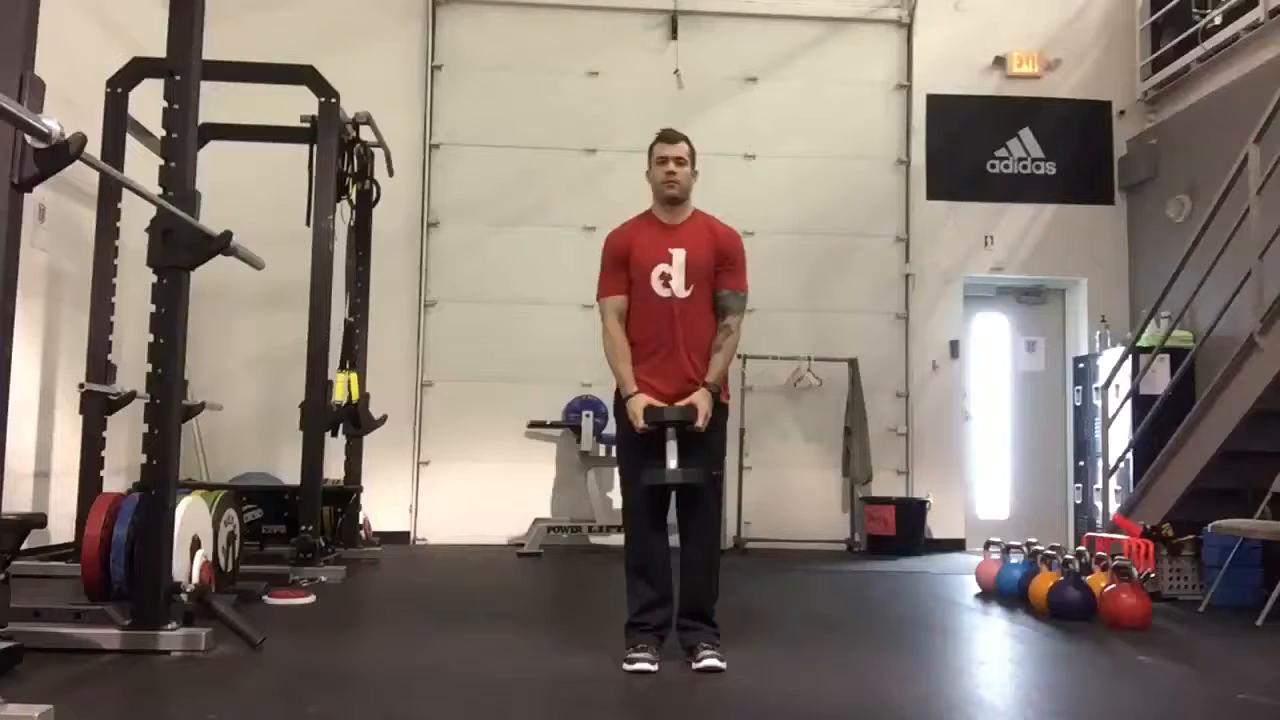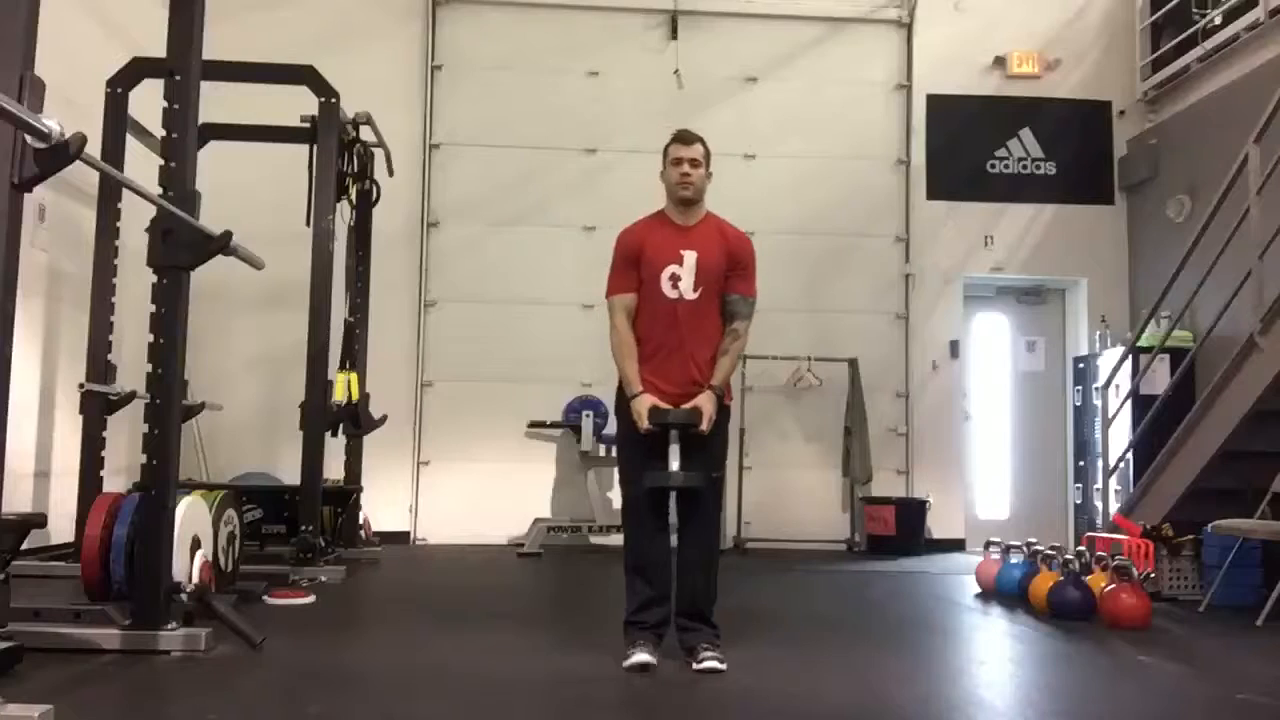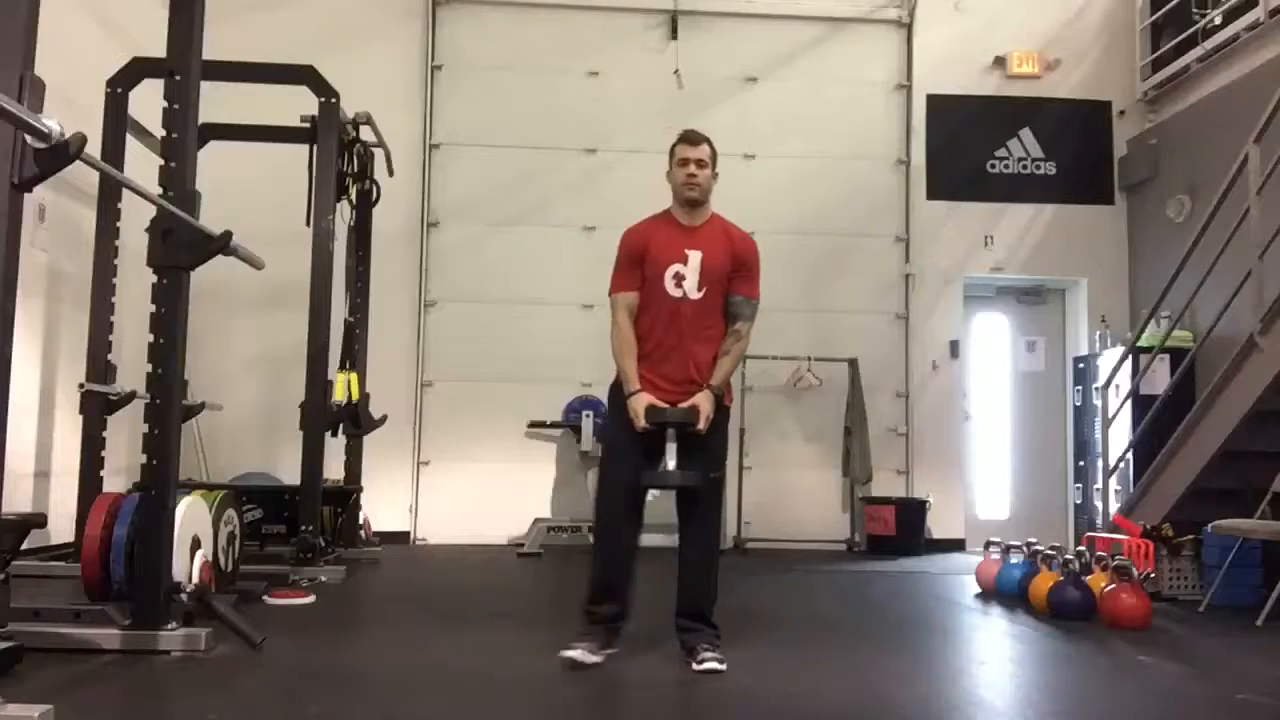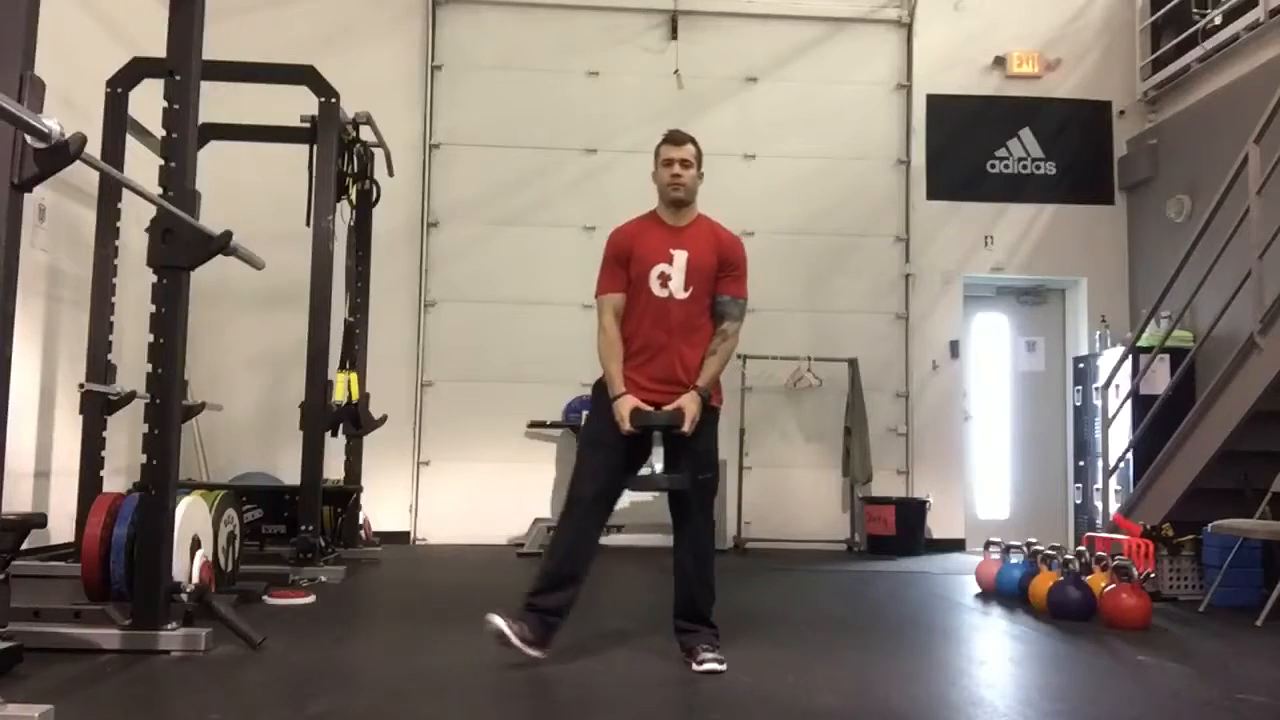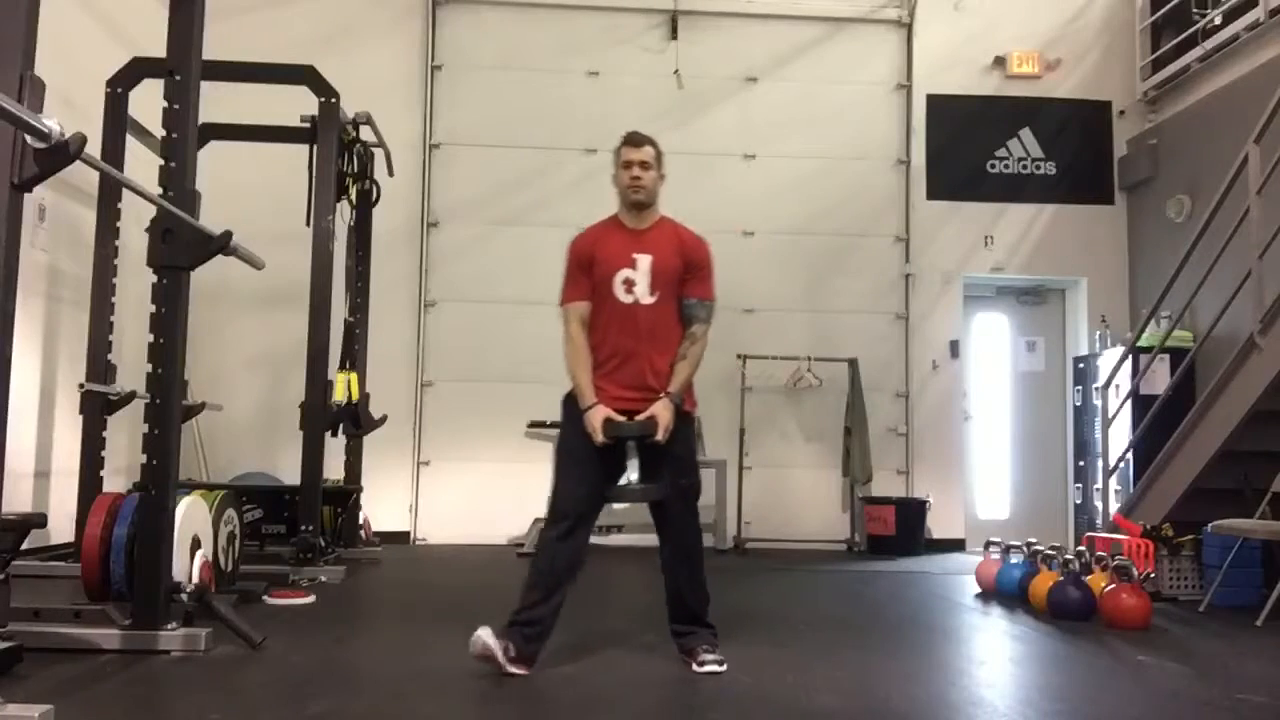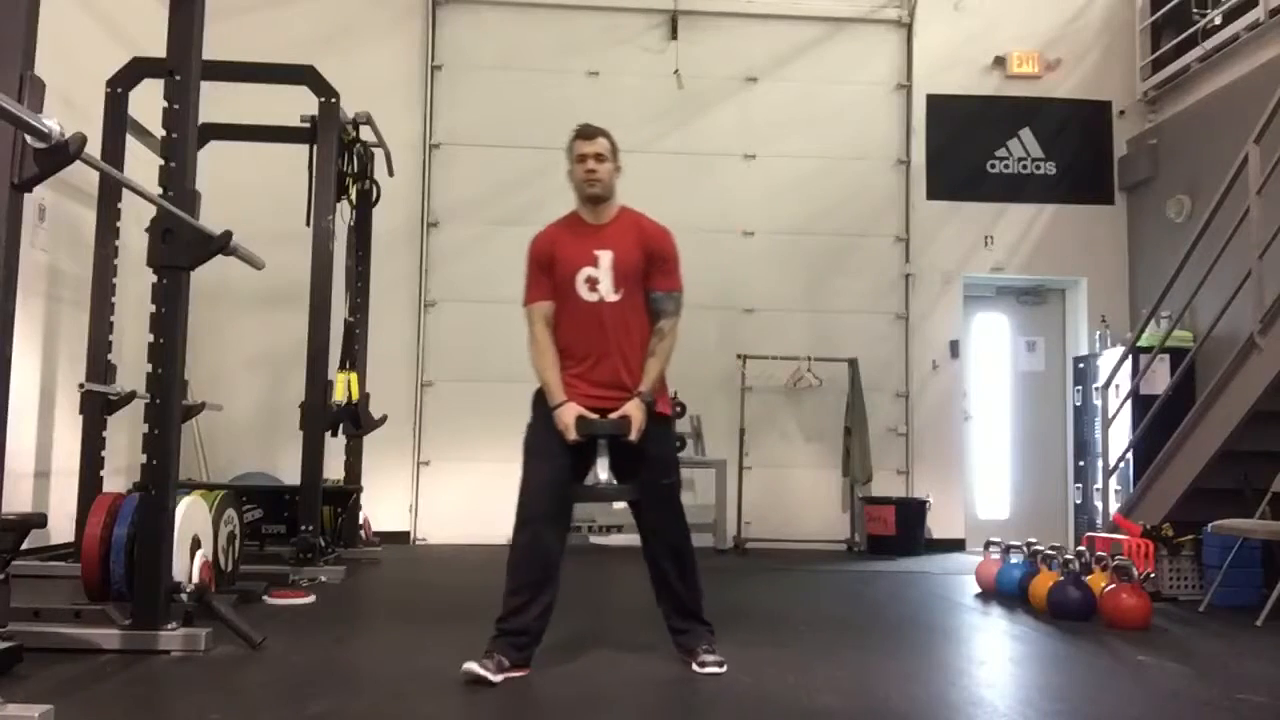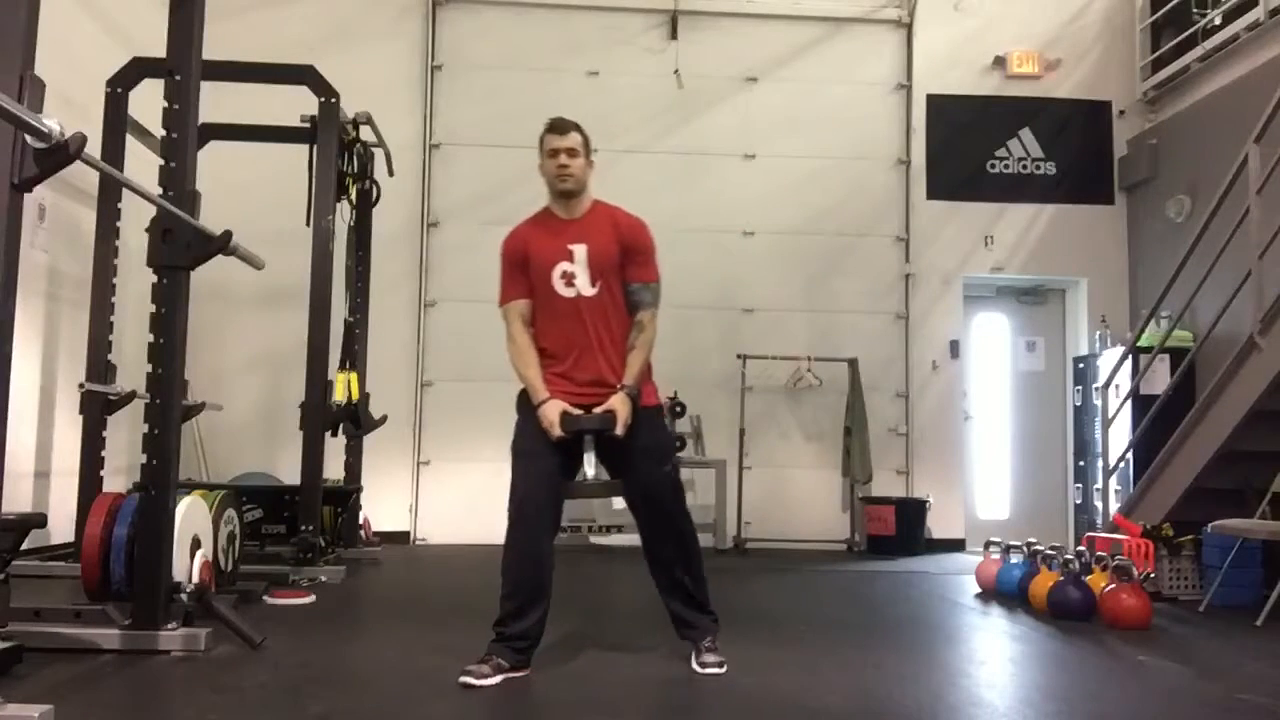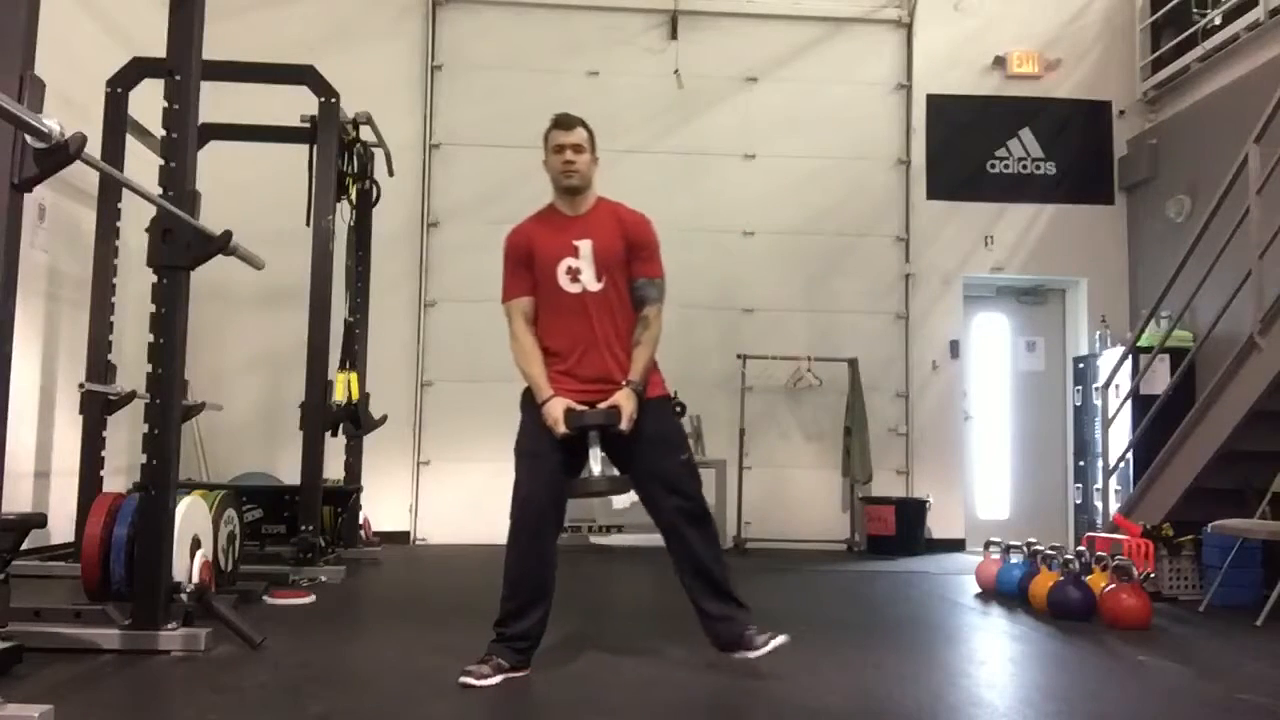
dt=0.2s
person 1, frame 1
left shoulder: (722, 240)
right shoulder: (622, 240)
left elbow: (731, 322)
right elbow: (612, 323)
left wrist: (708, 389)
right wrist: (631, 393)
left hip: (702, 399)
right hip: (640, 399)
left knee: (701, 517)
right knee: (643, 518)
left ankle: (700, 633)
right ankle: (644, 633)
person 1, frame 2
left shoulder: (735, 244)
right shoulder: (635, 239)
left elbow: (738, 326)
right elbow: (621, 321)
left wrist: (713, 392)
right wrist: (636, 392)
left hip: (705, 401)
right hip: (643, 398)
left knee: (700, 517)
right knee: (644, 516)
left ankle: (698, 633)
right ankle: (644, 630)
person 1, frame 3
left shoulder: (739, 245)
right shoulder: (639, 237)
left elbow: (741, 327)
right elbow: (623, 317)
left wrist: (713, 392)
right wrist: (633, 389)
left hip: (705, 400)
right hip: (639, 394)
left knee: (700, 519)
right knee: (615, 508)
left ankle: (697, 634)
right ankle: (600, 628)
person 1, frame 4
left shoulder: (725, 246)
right shoulder: (625, 239)
left elbow: (729, 328)
right elbow: (609, 319)
left wrist: (698, 393)
right wrist: (619, 393)
left hip: (693, 402)
right hip: (624, 396)
left knee: (695, 520)
right knee: (584, 506)
left ankle: (698, 635)
right ankle: (536, 623)
person 1, frame 5
left shoulder: (690, 247)
right shoulder: (587, 245)
left elbow: (697, 331)
right elbow: (576, 329)
left wrist: (669, 399)
right wrist: (589, 404)
left hip: (668, 407)
right hip: (595, 405)
left knee: (680, 525)
right knee: (566, 520)
left ankle: (695, 636)
right ankle: (520, 642)
person 1, frame 6
left shoulder: (653, 237)
right shoulder: (547, 244)
left elbow: (665, 326)
right elbow: (540, 329)
left wrist: (642, 398)
right wrist: (560, 402)
left hip: (641, 405)
right hip: (564, 404)
left knee: (664, 524)
right knee: (538, 521)
left ankle: (694, 636)
right ankle: (512, 647)
person 1, frame 7
left shoulder: (628, 230)
right shoulder: (520, 241)
left elbow: (645, 319)
right elbow: (518, 328)
left wrist: (628, 393)
right wrist: (544, 399)
left hip: (628, 398)
right hip: (550, 403)
left knee: (665, 513)
right knee: (530, 522)
left ankle: (700, 635)
right ankle: (511, 649)
person 1, frame 8
left shoulder: (632, 226)
right shoulder: (524, 239)
left elbow: (651, 314)
right elbow: (521, 325)
left wrist: (632, 389)
right wrist: (546, 396)
left hip: (635, 395)
right hip: (555, 401)
left knee: (683, 508)
right knee: (532, 520)
left ankle: (732, 629)
right ankle: (510, 650)
